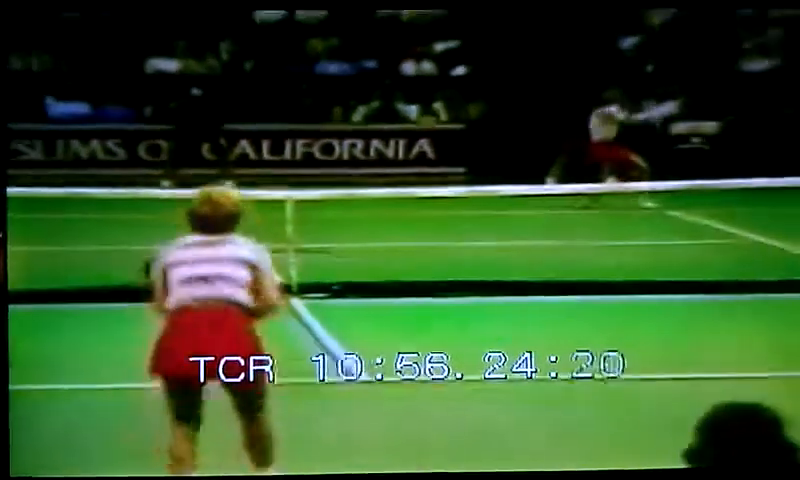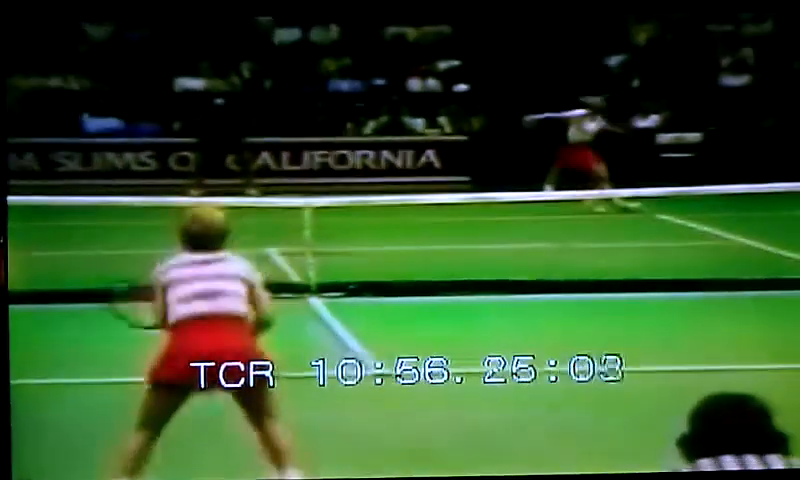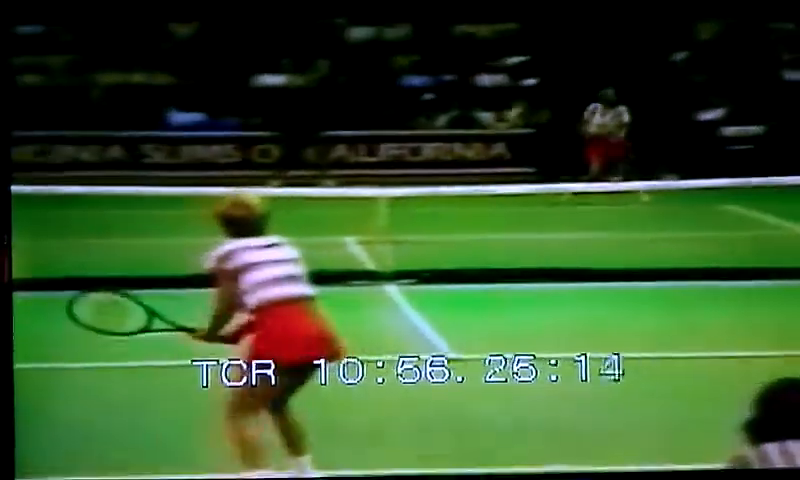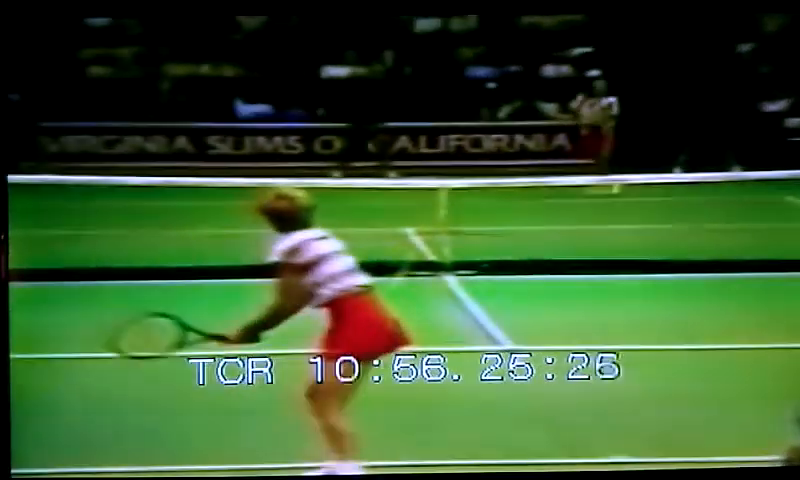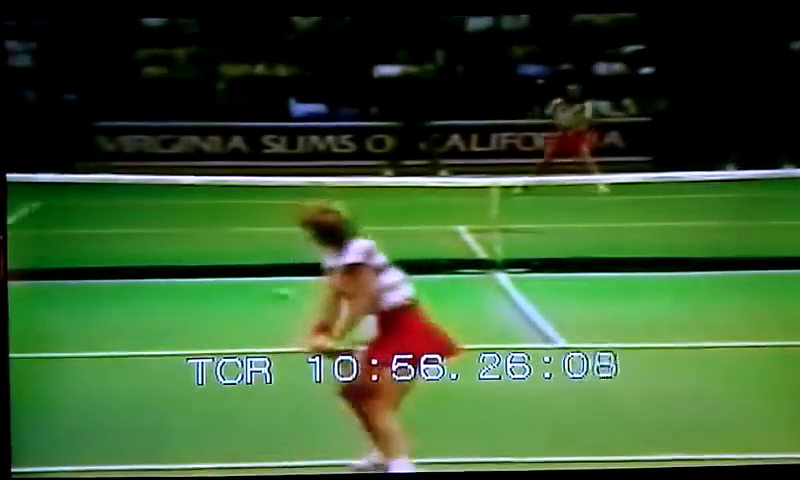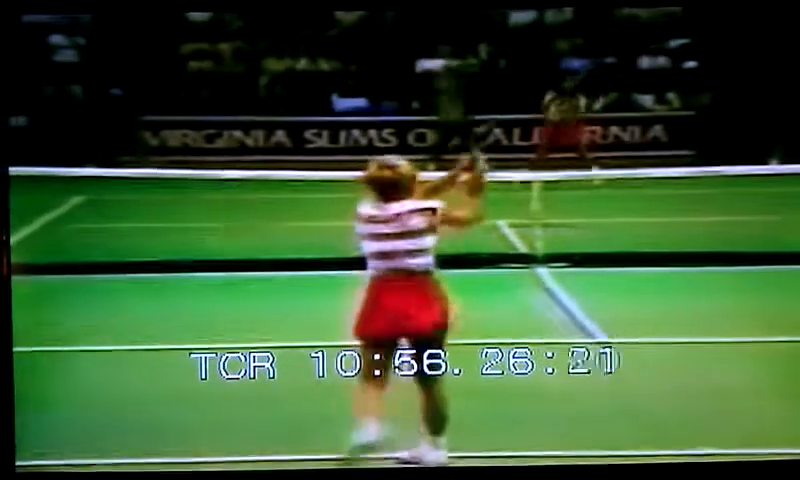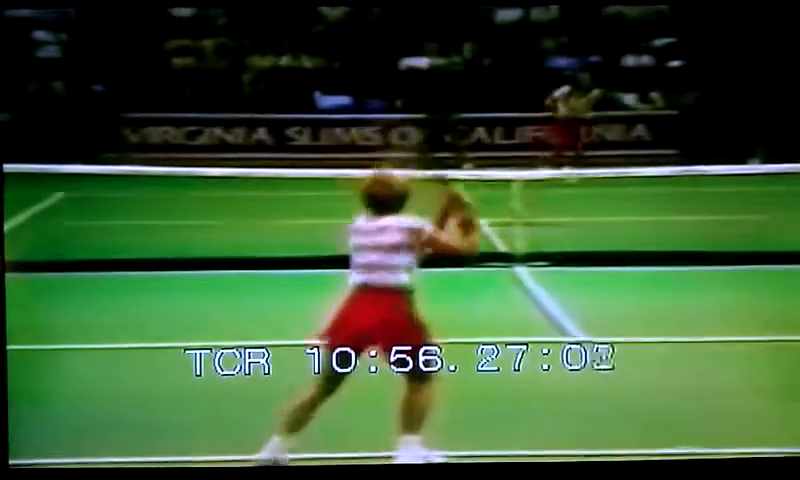
dt=0.4s
person 1, frame 1
left shoulder: (172, 252)
right shoulder: (250, 250)
left elbow: (161, 302)
right elbow: (271, 302)
left hip: (181, 340)
right hip: (235, 341)
left knee: (184, 424)
right knee: (253, 415)
person 1, frame 2
left shoulder: (168, 268)
right shoulder: (240, 266)
left elbow: (161, 318)
right elbow: (265, 317)
left hip: (185, 350)
right hip: (237, 346)
left knee: (146, 430)
right knee: (266, 421)
person 1, frame 3
left shoulder: (226, 253)
right shoulder: (286, 247)
left elbow: (226, 306)
left wrist: (209, 333)
right wrist: (239, 332)
left hip: (281, 335)
right hip: (315, 330)
left knee: (239, 414)
right knee: (275, 402)
right ankle: (303, 470)
person 1, frame 4
left shoulder: (289, 246)
right shoulder: (321, 238)
left elbow: (286, 303)
right elbow: (303, 298)
left wrist: (249, 331)
right wrist: (260, 328)
left hip: (355, 323)
right hip: (369, 317)
left knee: (329, 406)
right knee: (318, 396)
right ankle: (343, 466)
person 1, frame 5
left shoulder: (356, 252)
right shoulder: (338, 256)
left elbow: (367, 299)
right elbow: (334, 299)
left wrist: (336, 337)
right wrist: (321, 333)
left hip: (407, 334)
right hip: (394, 332)
left knee: (380, 408)
right knee: (353, 390)
right ankle: (387, 454)
person 1, frame 6
left shoulder: (366, 211)
right shoulder: (427, 209)
right elbow: (471, 216)
left wrist: (452, 176)
right wrist: (475, 187)
left hip: (382, 301)
right hip: (424, 300)
left knee: (371, 380)
right knee: (429, 381)
left ankle: (368, 429)
right ankle: (434, 448)
person 1, frame 7
left shoulder: (359, 225)
right shoulder: (412, 226)
right elbow: (468, 247)
left wrist: (445, 217)
right wrist: (465, 220)
left hip: (356, 312)
right hip: (395, 313)
left knee: (322, 388)
right knee: (421, 379)
left ankle: (276, 446)
right ankle: (410, 447)
